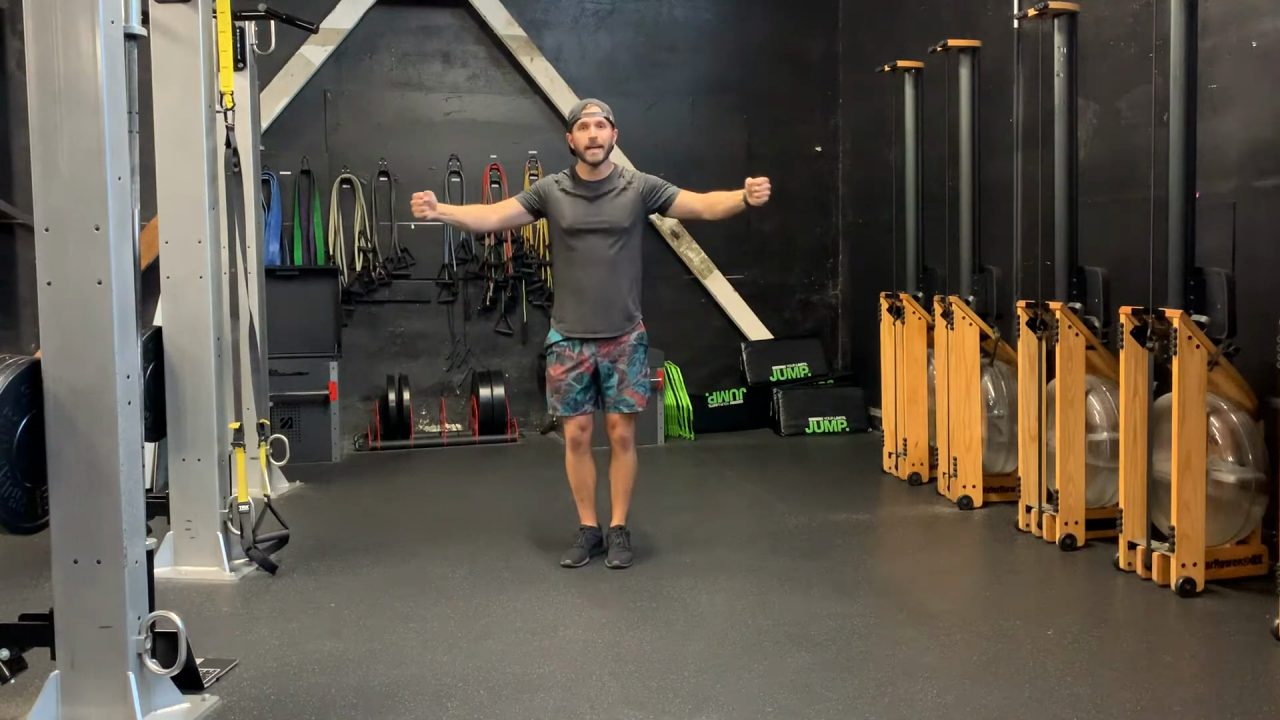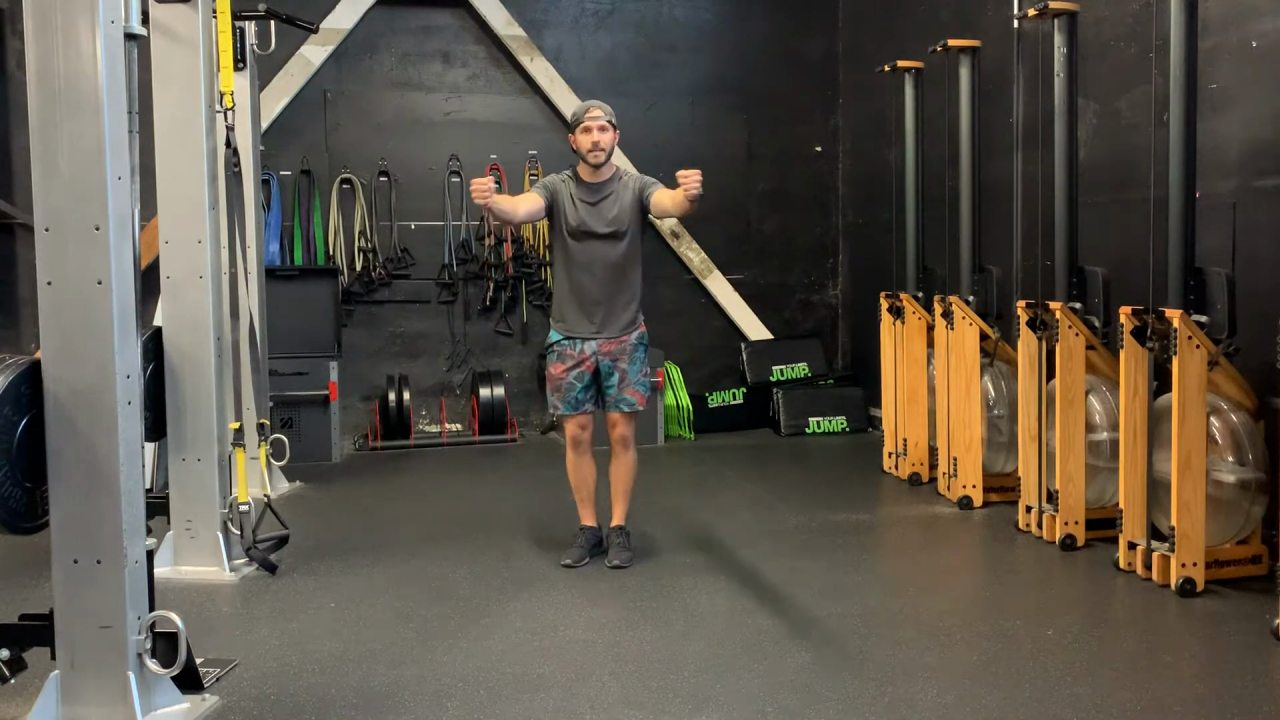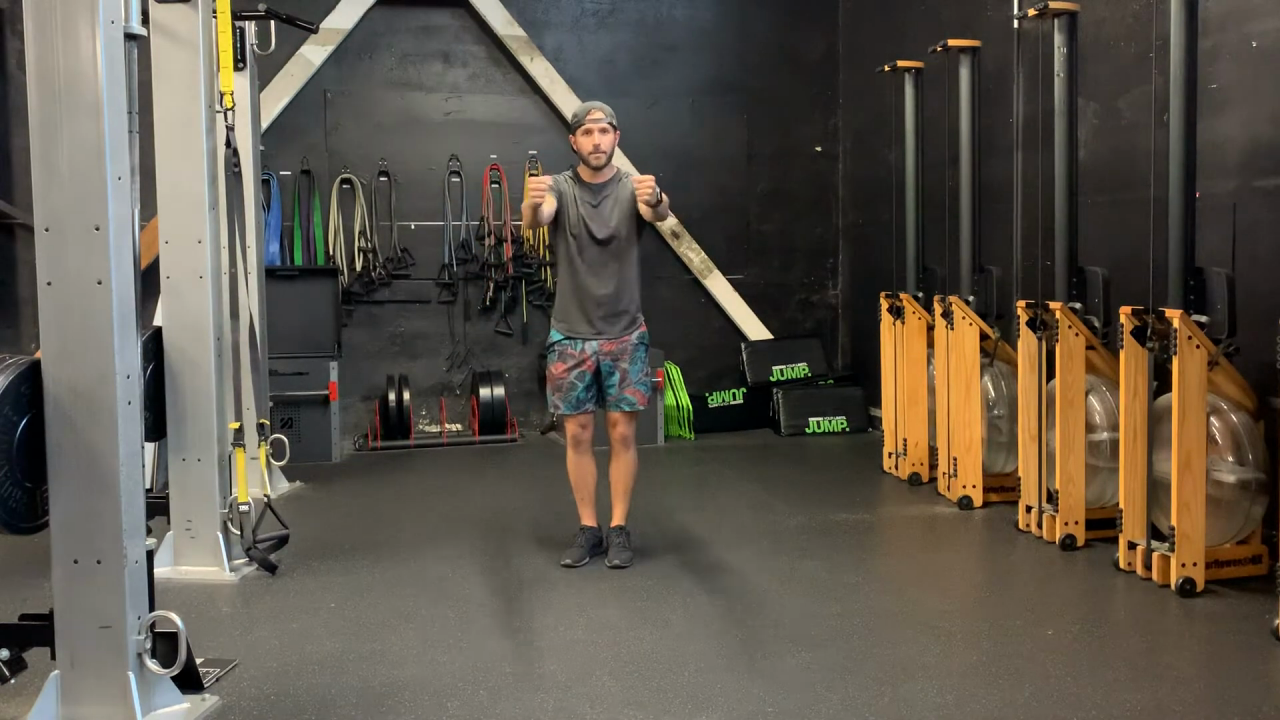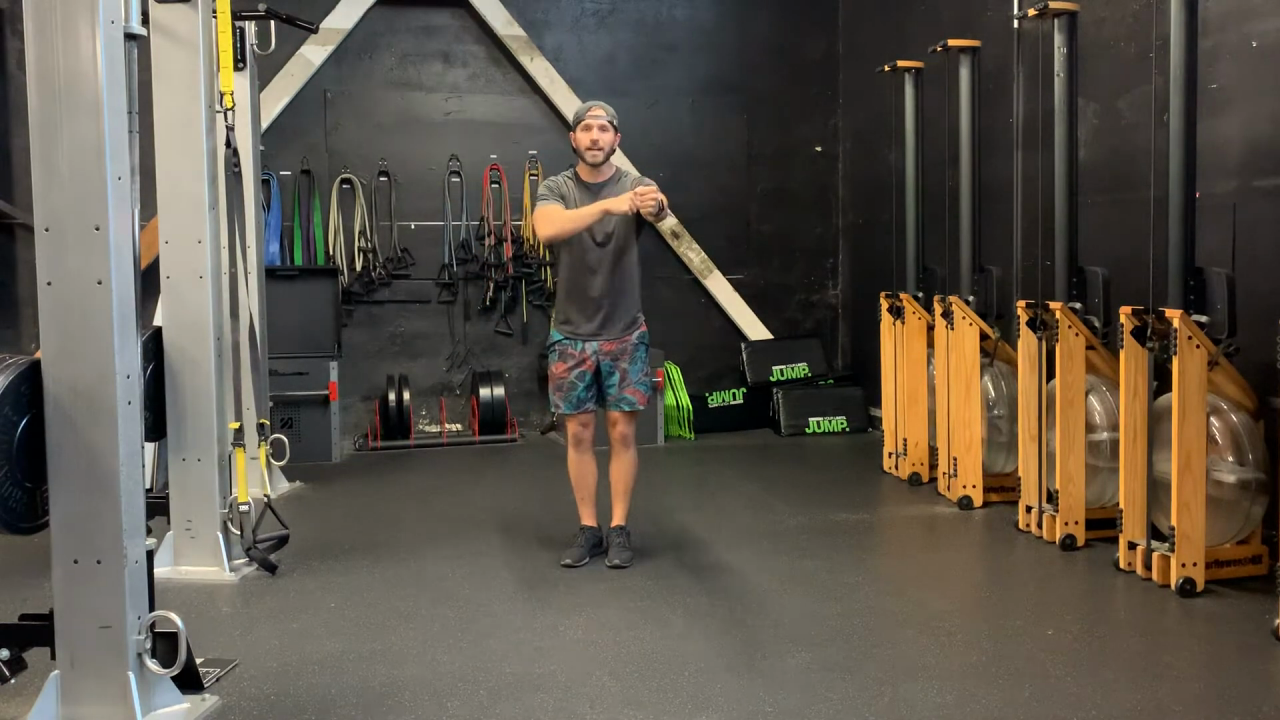
dt=0.3s
person 1, frame 1
left shoulder: (639, 187)
right shoulder: (551, 190)
left elbow: (701, 206)
right elbow: (494, 217)
left wrist: (744, 198)
right wrist: (440, 210)
left hip: (624, 337)
right hip: (568, 337)
left knee: (622, 434)
right knee: (576, 436)
left ankle: (618, 529)
right ankle: (588, 529)
person 1, frame 2
left shoulder: (637, 186)
right shoulder: (555, 188)
left elbow: (670, 206)
right elbow: (518, 210)
left wrist: (688, 195)
right wrist: (491, 201)
left hip: (624, 336)
right hip: (569, 336)
left knee: (622, 433)
right knee: (577, 435)
left ankle: (618, 528)
right ankle: (588, 529)
person 1, frame 3
left shoulder: (634, 187)
right shoulder: (558, 188)
left elbow: (659, 212)
right elbow: (535, 218)
left wrist: (654, 199)
right wrist: (533, 202)
left hip: (625, 335)
right hip: (570, 336)
left knee: (622, 433)
right knee: (578, 435)
left ankle: (619, 528)
right ankle: (588, 528)
person 1, frame 4
left shoulder: (636, 185)
right shoulder: (555, 189)
left elbow: (659, 210)
right elbow: (547, 230)
left wrist: (655, 206)
right wrist: (607, 204)
left hip: (624, 335)
right hip: (571, 336)
left knee: (622, 432)
right knee: (579, 433)
left ankle: (619, 529)
right ankle: (588, 528)
